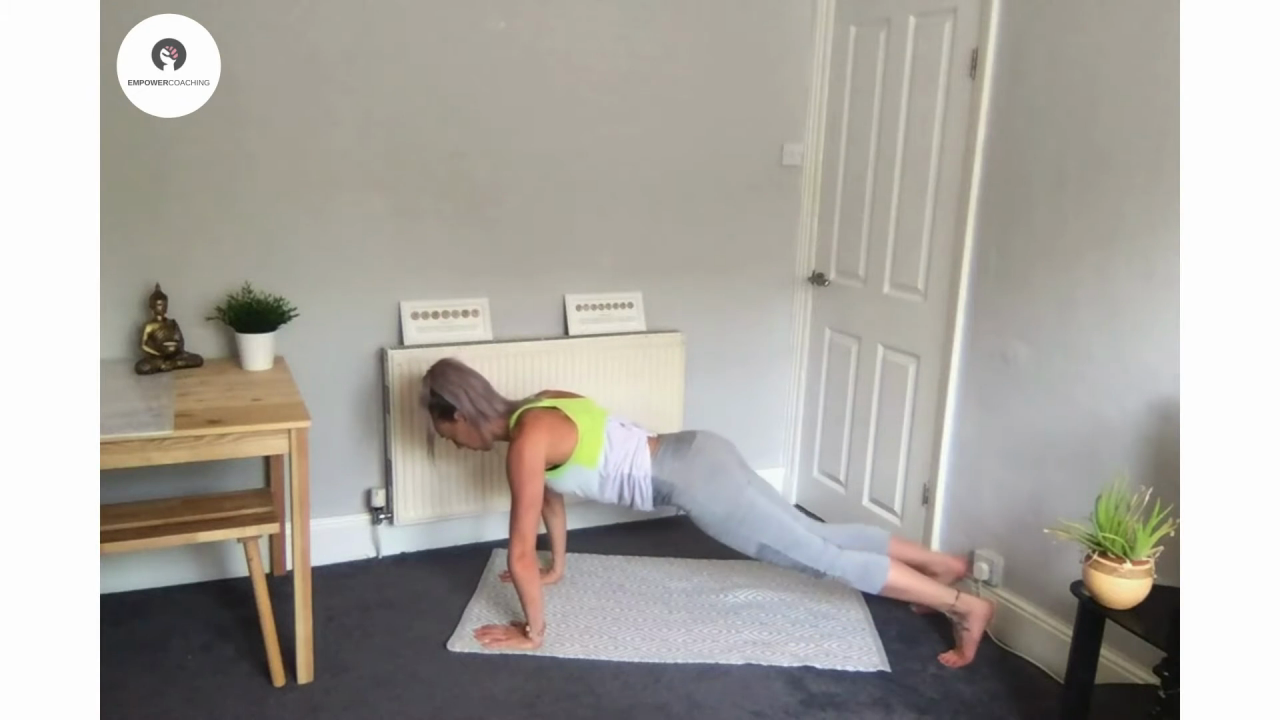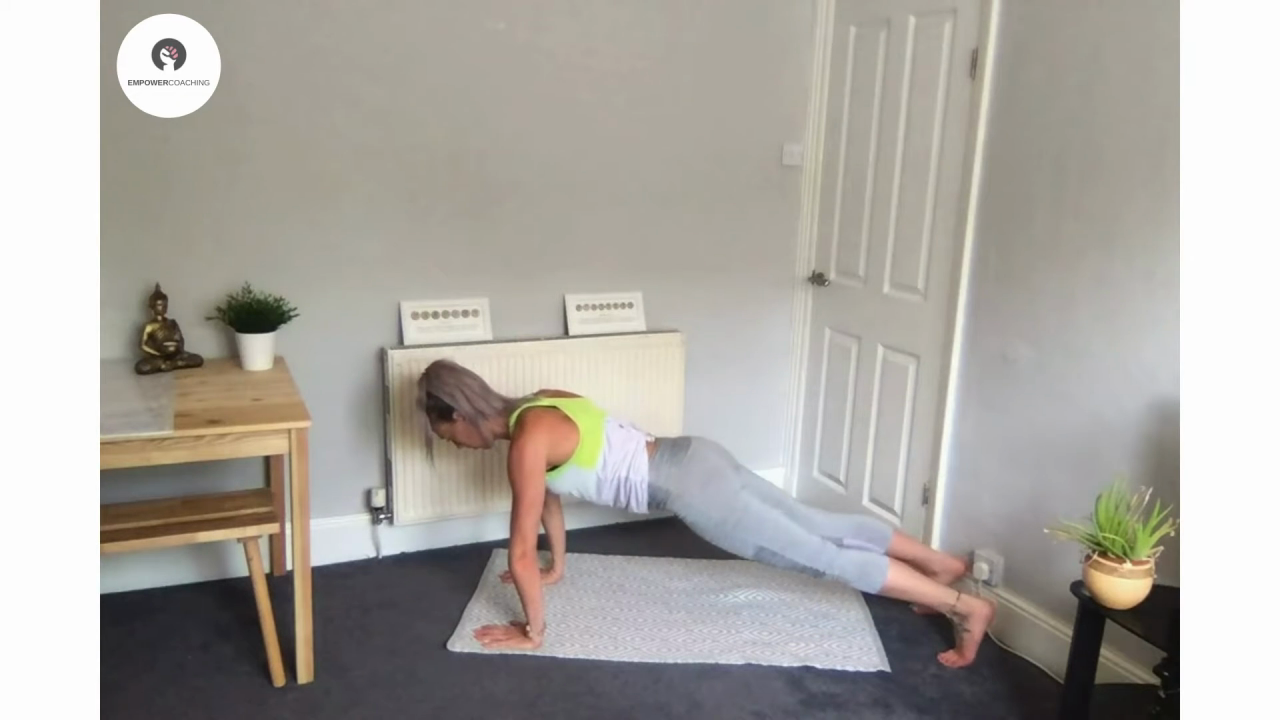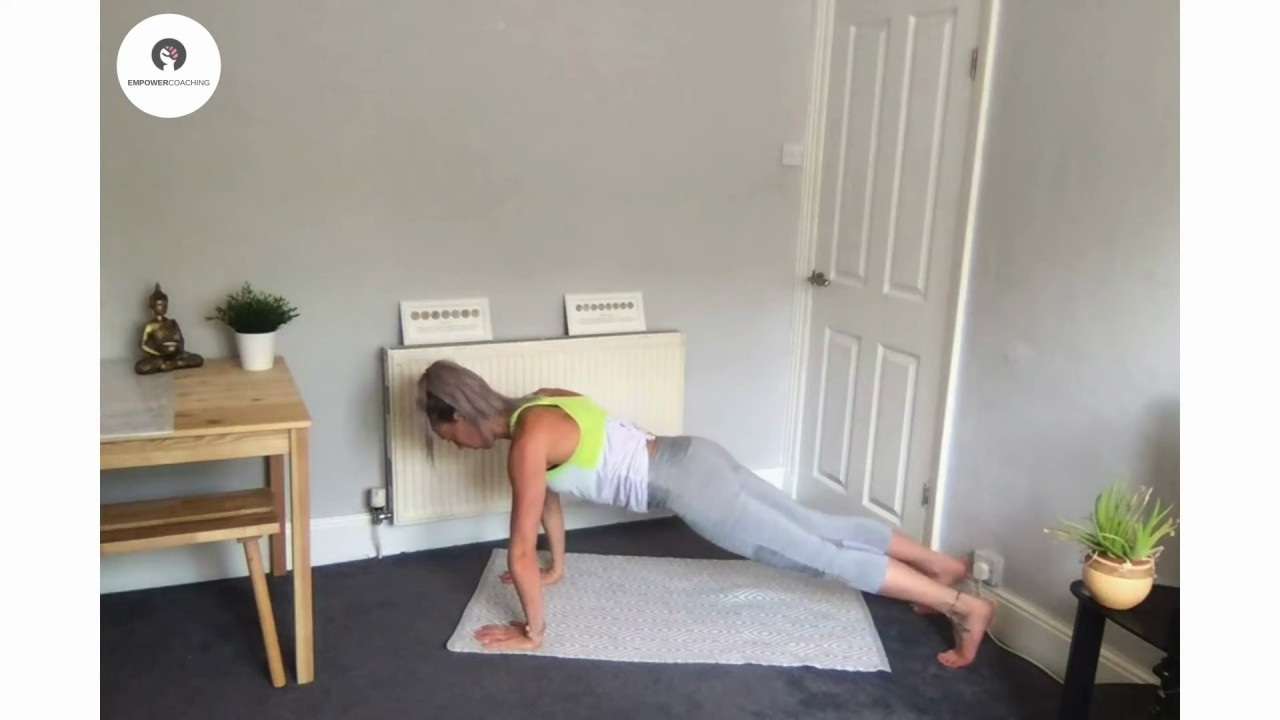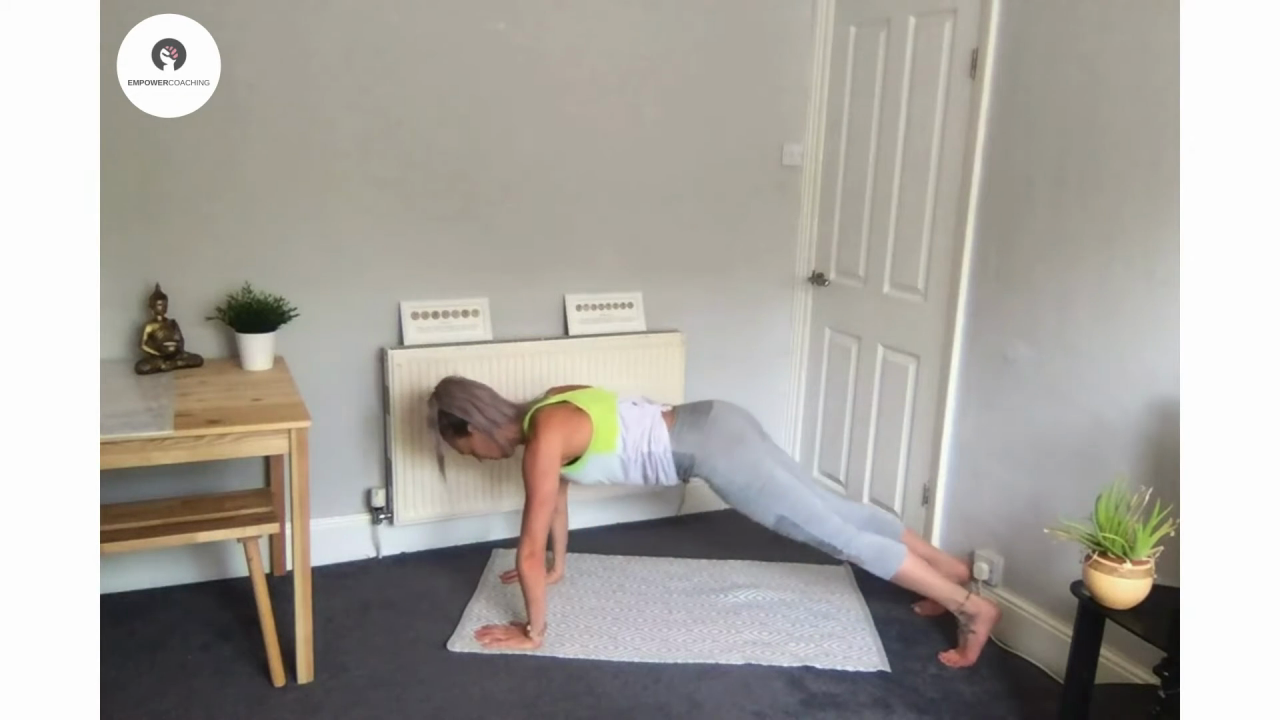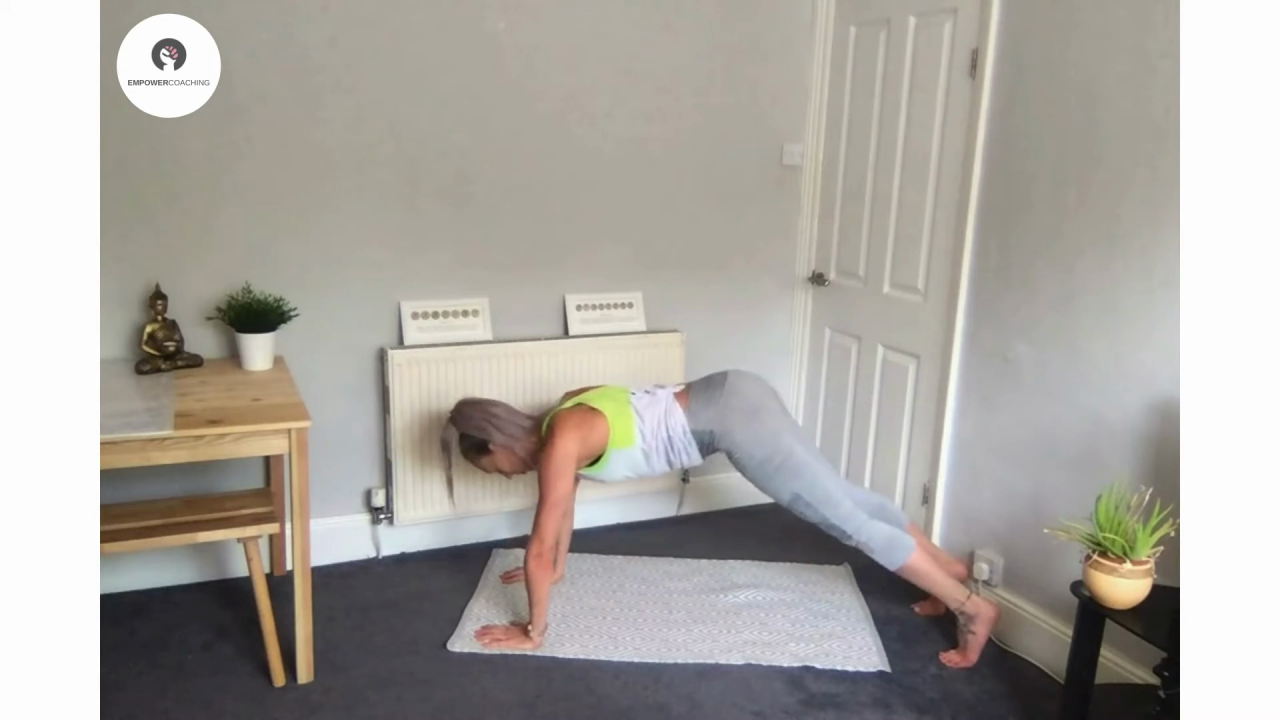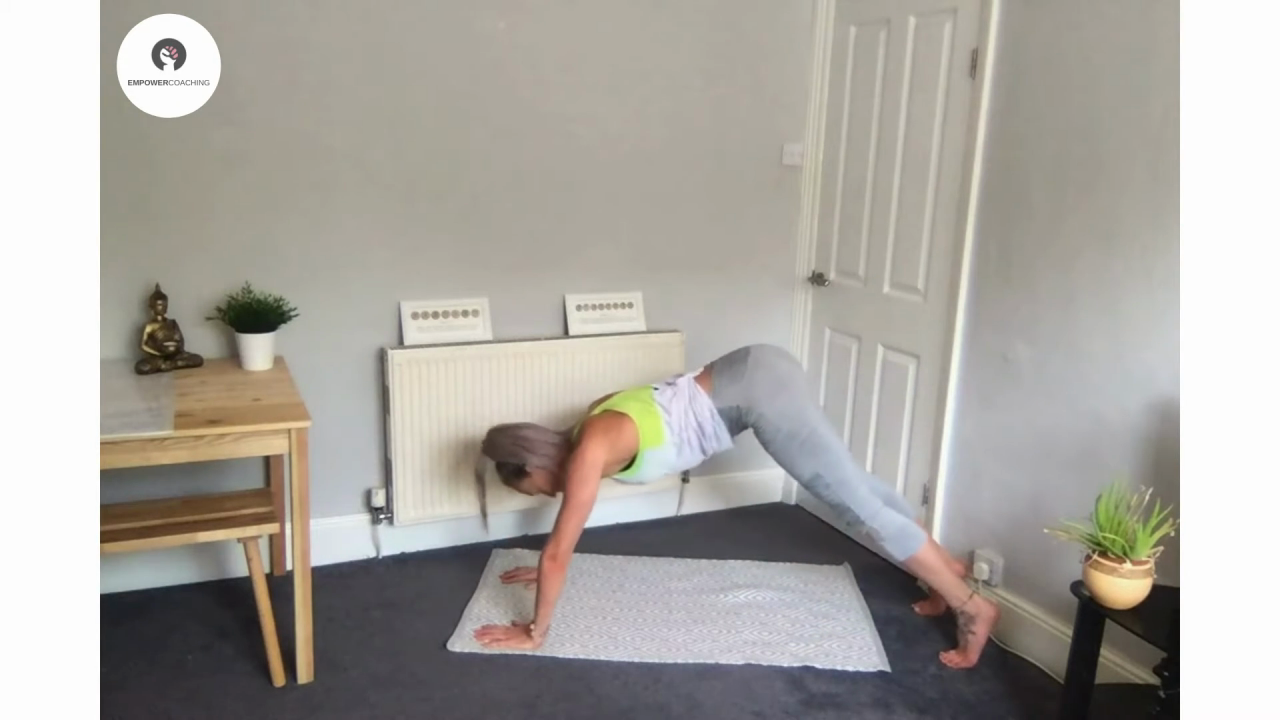
dt=0.4s
person 1, frame 1
left shoulder: (524, 442)
right shoulder: (539, 407)
left elbow: (520, 552)
right elbow: (552, 490)
left wrist: (533, 631)
right wrist: (556, 568)
left hip: (696, 481)
right hip: (700, 454)
left knee: (823, 557)
right knee: (816, 533)
left ankle: (964, 604)
right ankle: (943, 565)
person 1, frame 2
left shoulder: (526, 441)
right shoulder: (540, 404)
left elbow: (521, 552)
right elbow: (552, 492)
left wrist: (533, 631)
right wrist: (557, 567)
left hip: (691, 488)
right hip: (695, 460)
left knee: (822, 558)
right knee: (820, 525)
left ankle: (966, 607)
right ankle: (943, 564)
person 1, frame 3
left shoulder: (526, 442)
right shoulder: (539, 405)
left elbow: (521, 552)
right elbow: (550, 493)
left wrist: (533, 631)
right wrist: (556, 568)
left hip: (693, 487)
right hip: (695, 460)
left knee: (824, 556)
right knee: (823, 527)
left ankle: (965, 606)
right ankle: (944, 566)
person 1, frame 4
left shoulder: (542, 439)
right shoulder: (548, 409)
left elbow: (529, 547)
right elbow: (557, 492)
left wrist: (533, 630)
right wrist: (556, 567)
left hip: (715, 448)
right hip: (716, 424)
left knee: (839, 534)
right knee: (837, 510)
left ankle: (972, 607)
right ankle: (949, 567)
person 1, frame 5
left shoulder: (559, 444)
right shoulder: (563, 420)
left elbow: (539, 548)
right elbow: (565, 499)
left wrist: (534, 631)
right wrist: (554, 569)
left hip: (735, 415)
right hip: (732, 396)
left knee: (849, 520)
right knee: (847, 498)
left ankle: (972, 608)
right ankle: (948, 568)
person 1, frame 6
left shoulder: (588, 452)
right shoulder: (589, 433)
left elbow: (557, 553)
left wrist: (535, 632)
right wrist: (548, 570)
left hip: (759, 389)
right hip: (755, 372)
left knee: (860, 506)
right knee: (860, 488)
left ankle: (972, 607)
right ankle: (947, 570)
